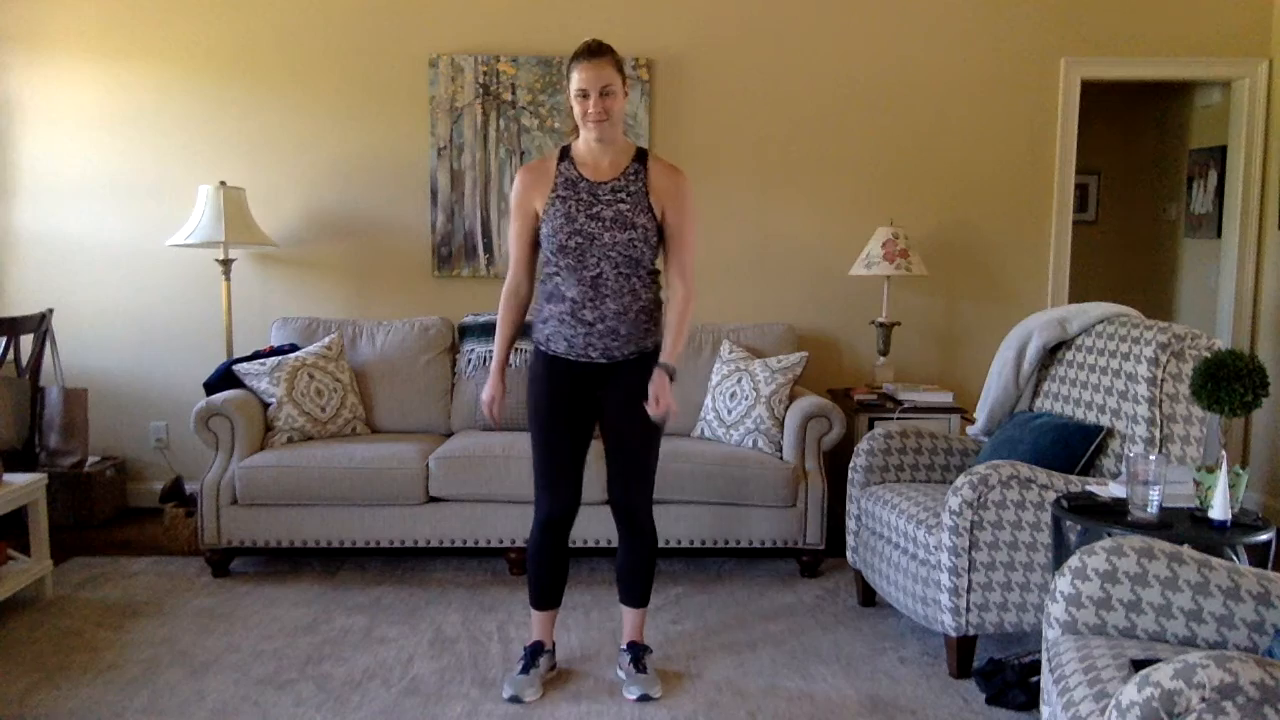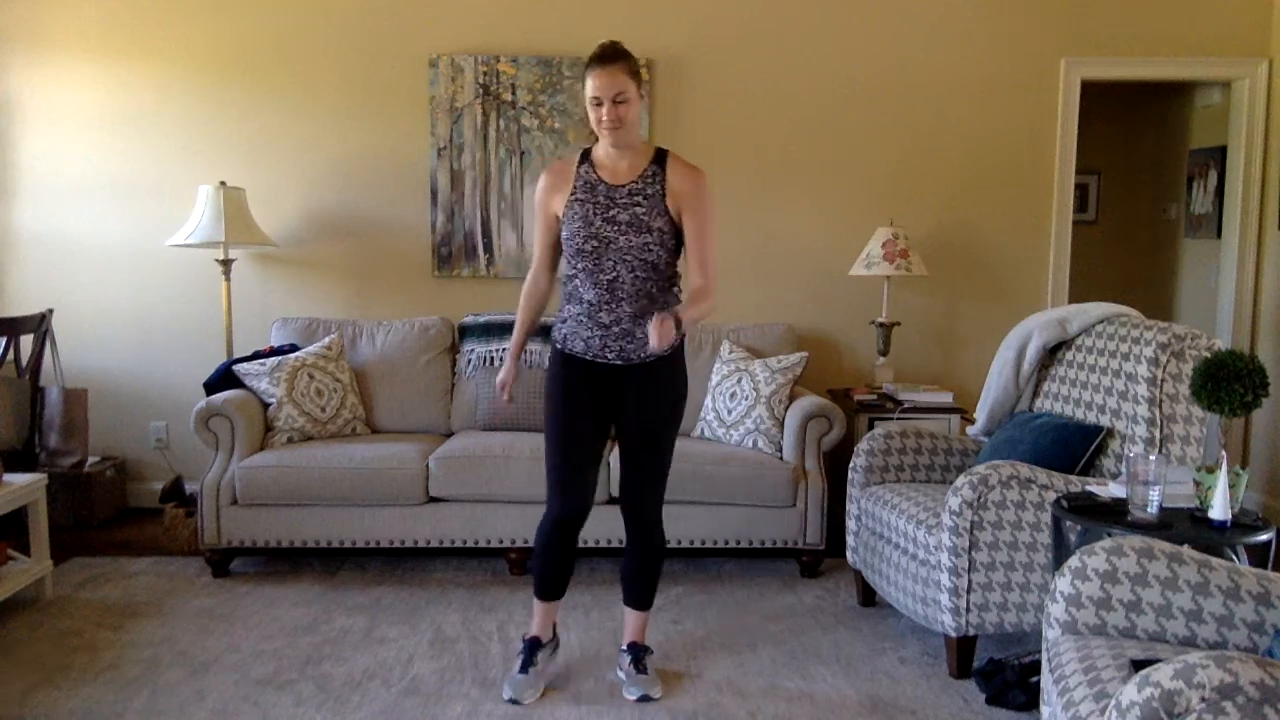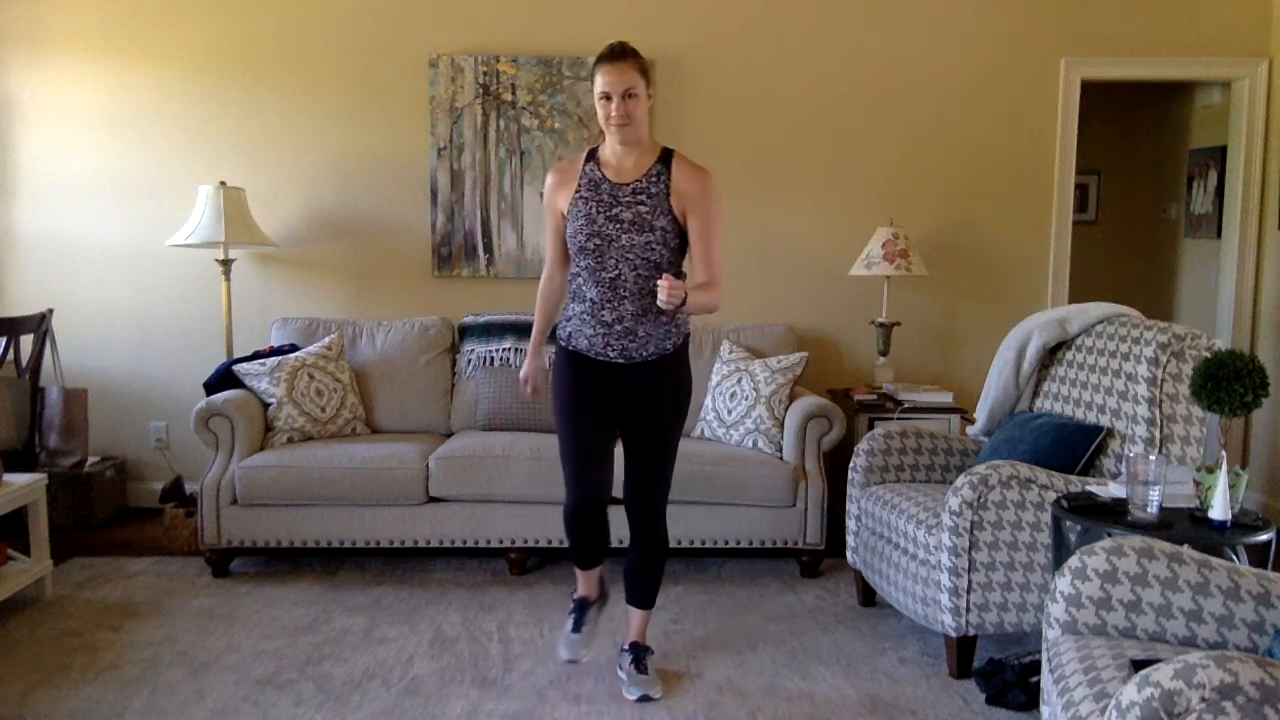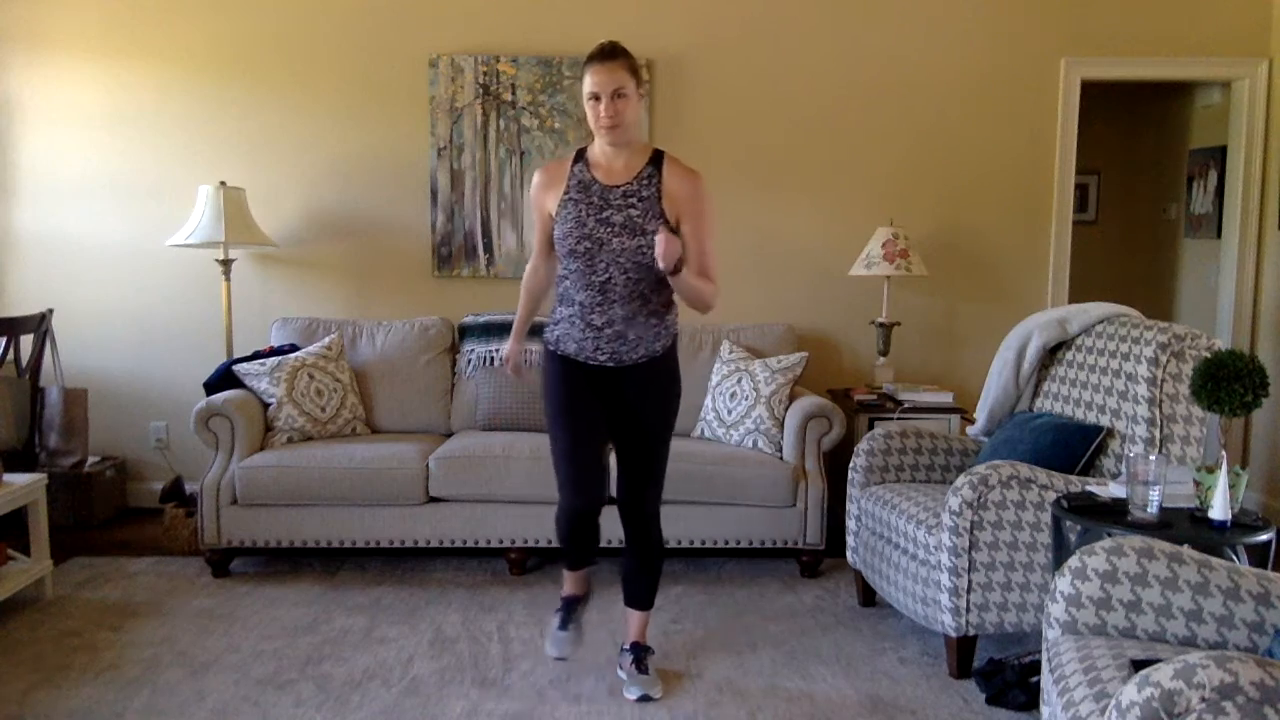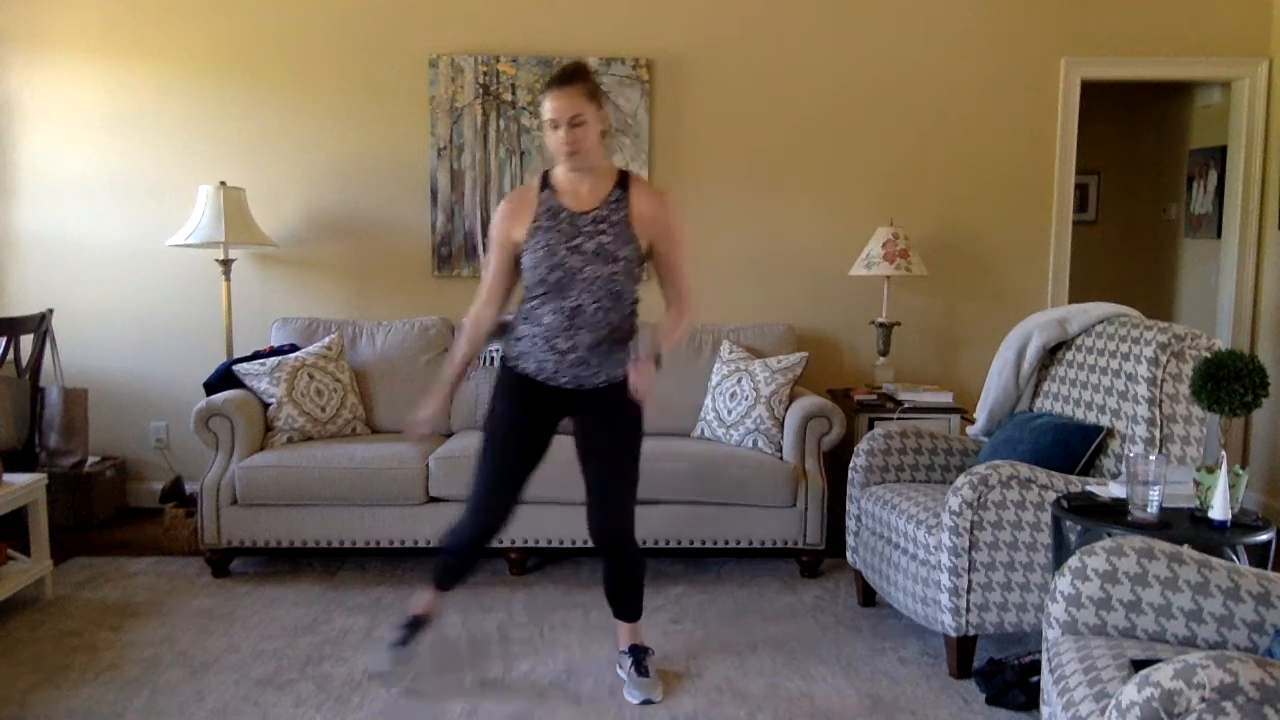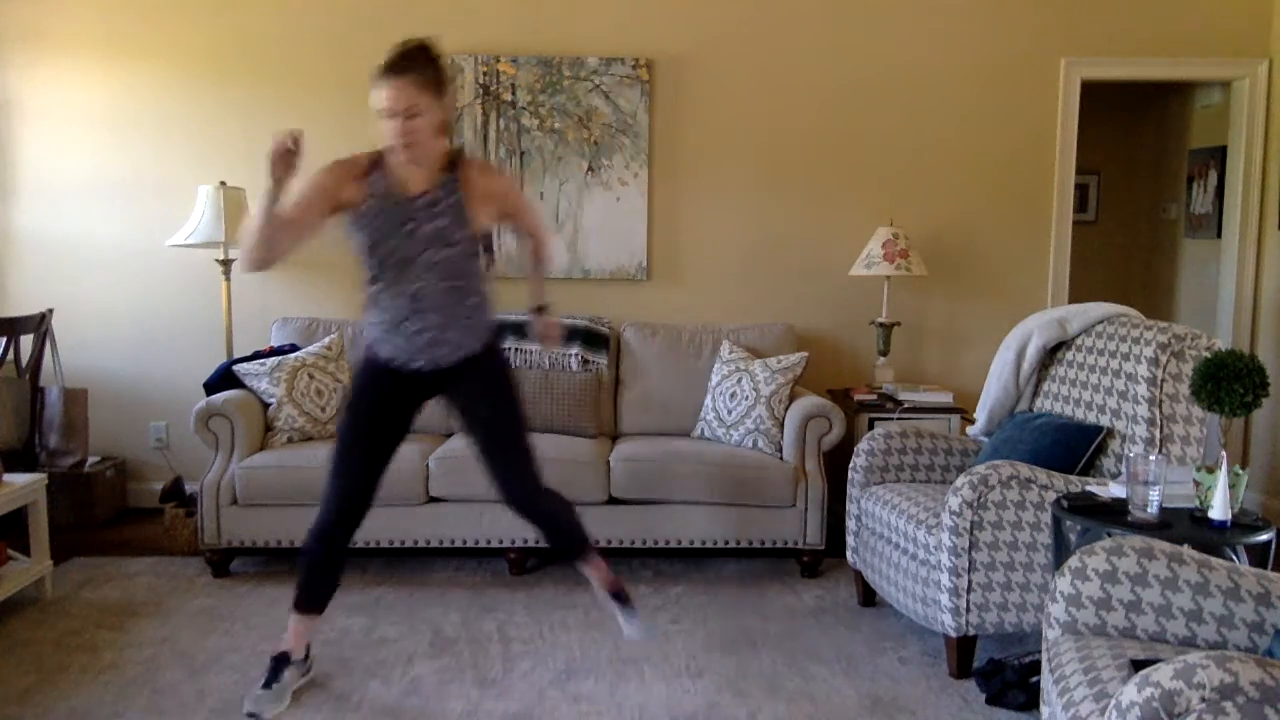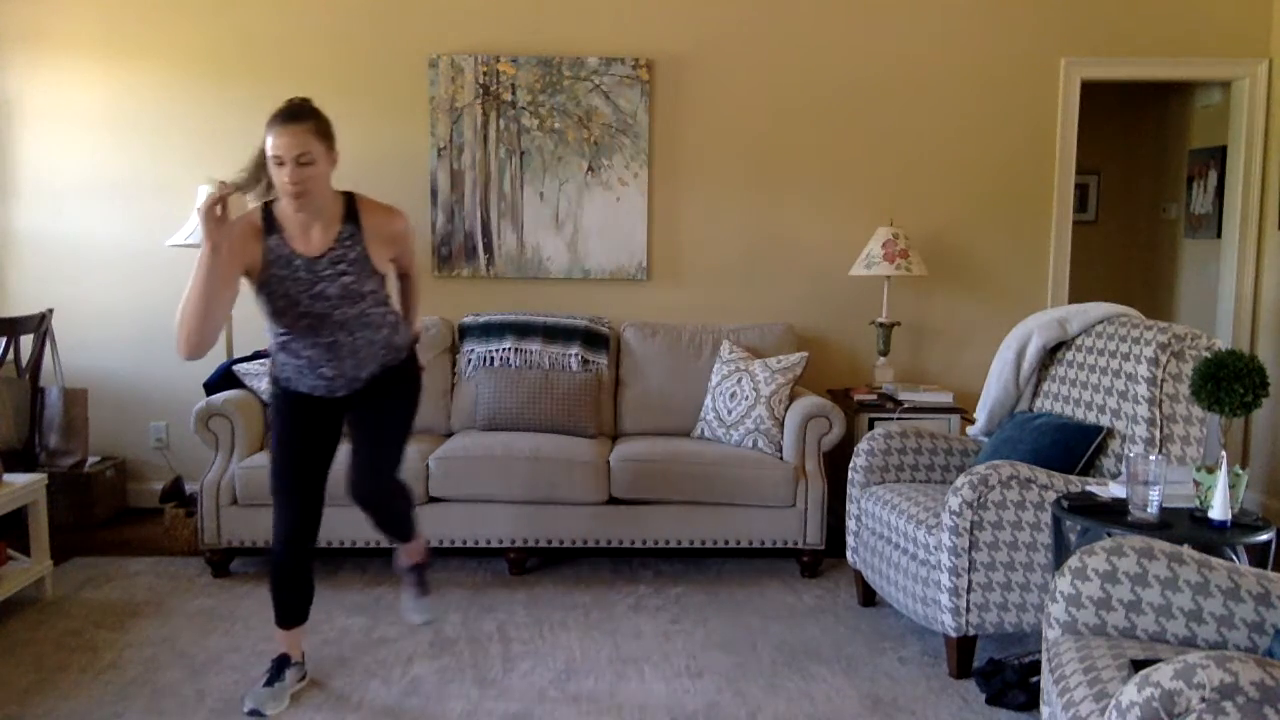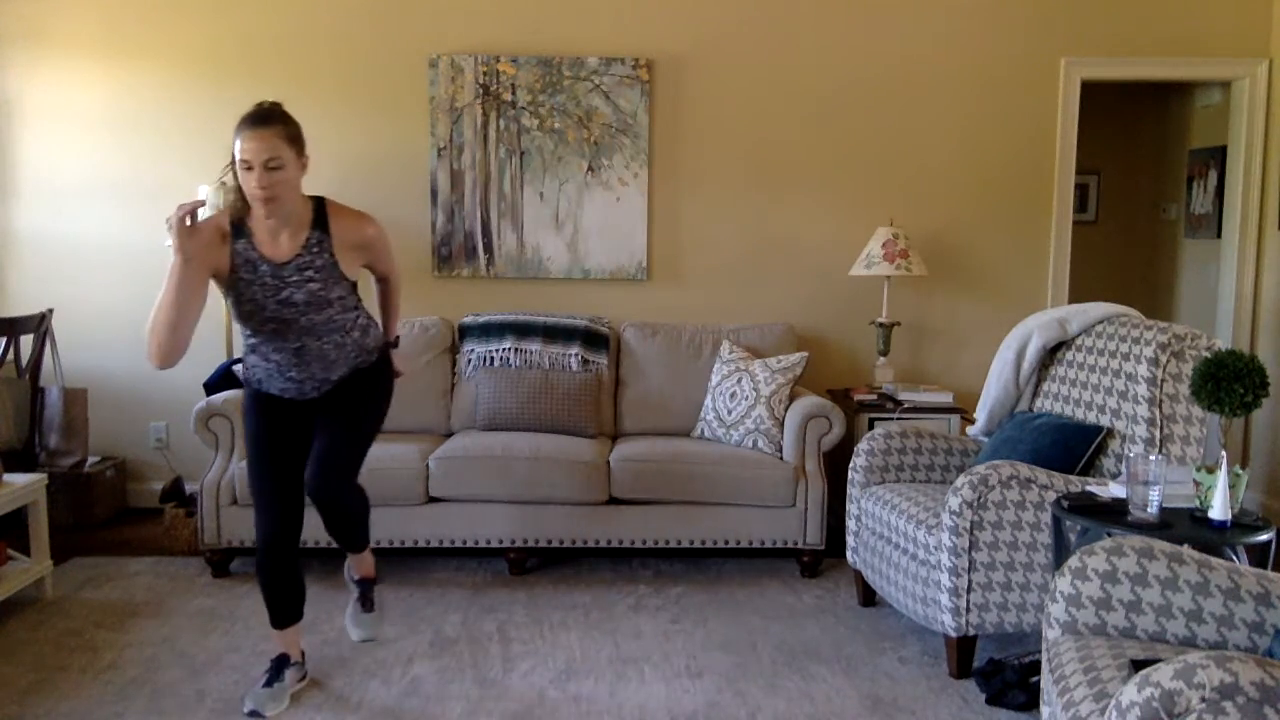
dt=0.3s
person 1, frame 1
left shoulder: (665, 180)
right shoulder: (535, 178)
left elbow: (680, 285)
right elbow: (518, 281)
left wrist: (666, 368)
right wrist: (497, 368)
left hip: (634, 368)
right hip: (558, 366)
left knee: (633, 507)
right knee: (553, 509)
left ankle: (633, 647)
right ankle: (540, 646)
person 1, frame 2
left shoulder: (683, 180)
right shoulder: (557, 180)
left elbow: (704, 289)
right elbow: (541, 274)
left wrist: (675, 319)
right wrist: (513, 352)
left hip: (654, 369)
right hip: (576, 363)
left knee: (643, 508)
right knee: (565, 505)
left ankle: (634, 647)
right ankle: (540, 639)
person 1, frame 3
left shoulder: (689, 180)
right shoulder: (564, 178)
left elbow: (711, 291)
left wrist: (680, 295)
right wrist: (533, 350)
left hip: (659, 366)
right hip: (582, 359)
left knee: (647, 506)
right knee: (585, 494)
left ankle: (636, 645)
right ankle: (588, 592)
person 1, frame 4
left shoulder: (680, 182)
right shoulder: (551, 178)
left elbow: (708, 298)
left wrist: (676, 269)
right wrist: (518, 332)
left hip: (648, 368)
right hip: (572, 363)
left knee: (640, 508)
right knee: (580, 497)
left ankle: (635, 646)
right ankle: (574, 590)
person 1, frame 5
left shoulder: (647, 203)
right shoulder: (518, 209)
left elbow: (680, 302)
right elbow: (487, 304)
left wrist: (653, 355)
right wrist: (443, 388)
left hip: (610, 388)
right hip: (528, 379)
left knee: (612, 528)
right knee: (485, 513)
left ankle: (631, 649)
right ankle: (426, 605)
person 1, frame 6
left shoulder: (486, 184)
right shoulder: (349, 179)
left elbow: (535, 236)
right elbow: (257, 257)
left wrist: (541, 307)
right wrist: (277, 184)
left hip: (472, 359)
right hip: (388, 365)
left knee: (521, 489)
right knee: (338, 509)
left ankle: (600, 575)
right ankle: (293, 652)
person 1, frame 7
left shoulder: (382, 223)
right shoulder: (241, 235)
left elbow: (409, 271)
right elbow: (191, 347)
left wrist: (407, 337)
right wrist: (212, 250)
left hip: (383, 371)
right hip: (299, 388)
left knee: (371, 484)
right knee: (293, 532)
left ankle: (412, 553)
right ankle: (290, 658)
person 1, frame 8
left shoulder: (353, 229)
right shoulder: (214, 239)
left elbow: (389, 276)
right elbow: (162, 356)
left wrist: (390, 341)
right wrist: (184, 260)
left hip: (357, 377)
right hip: (273, 391)
left knee: (326, 480)
right knee: (274, 531)
left ankle: (362, 568)
right ankle: (289, 658)
